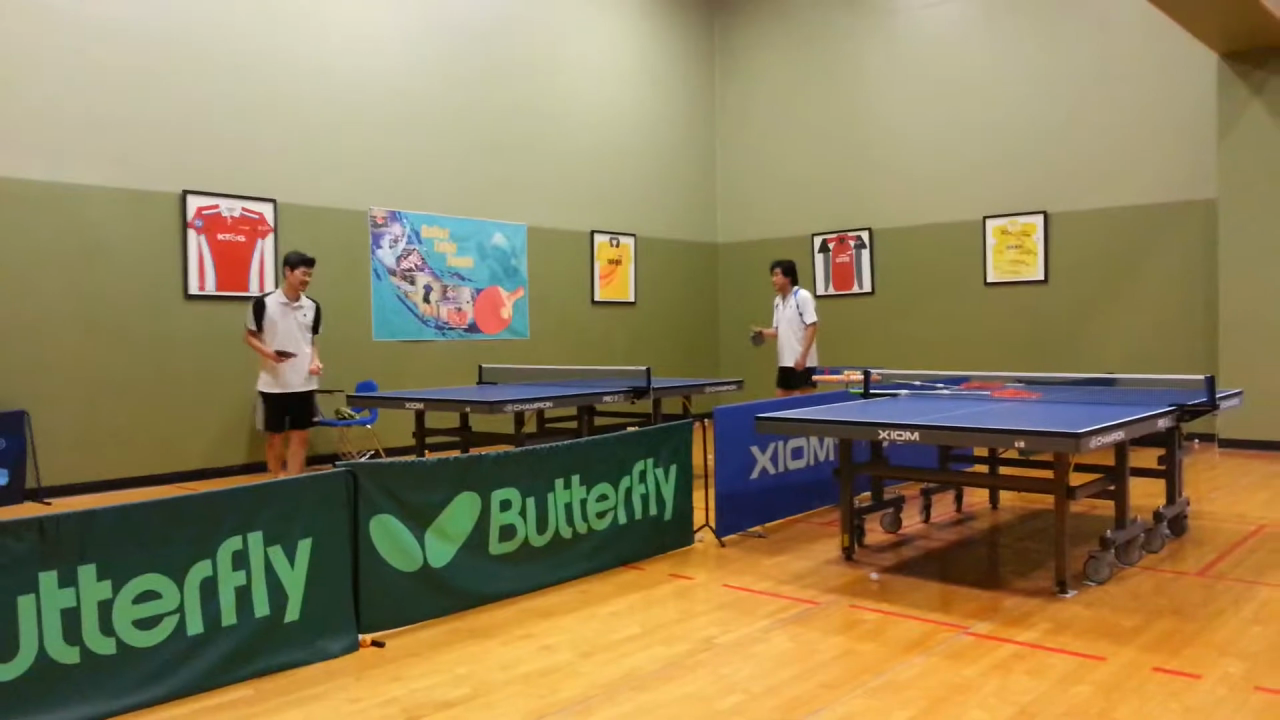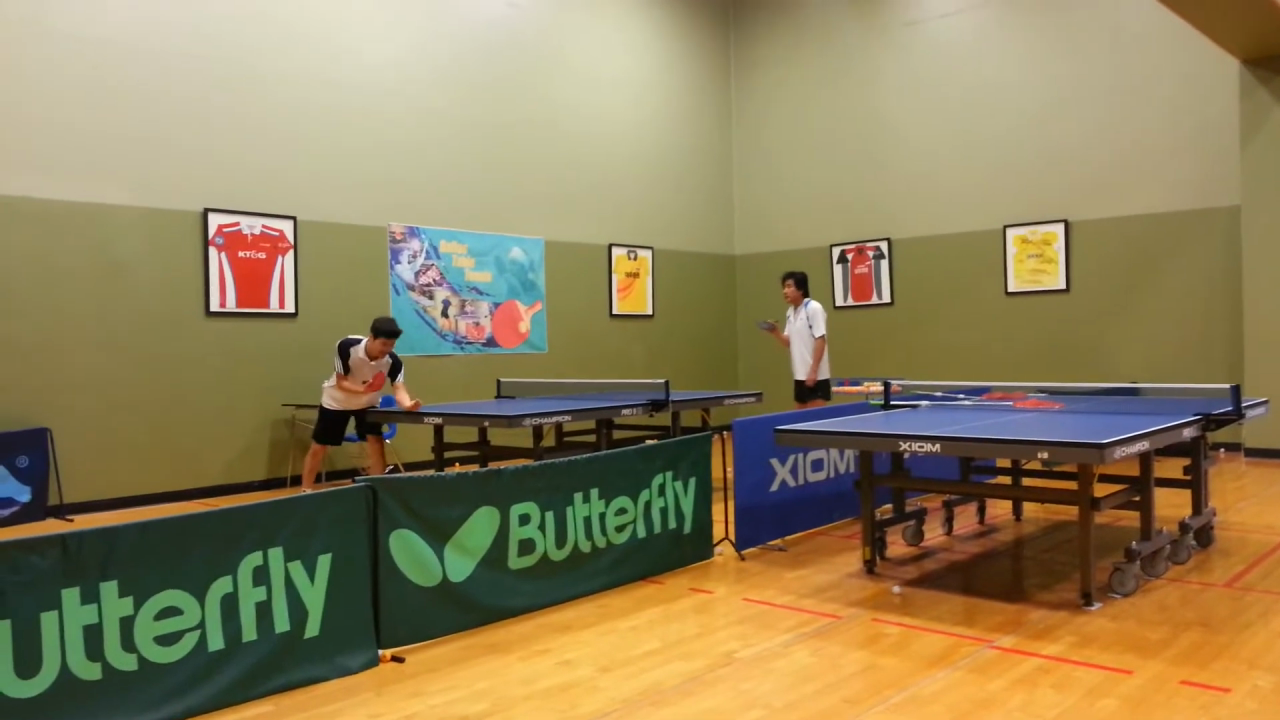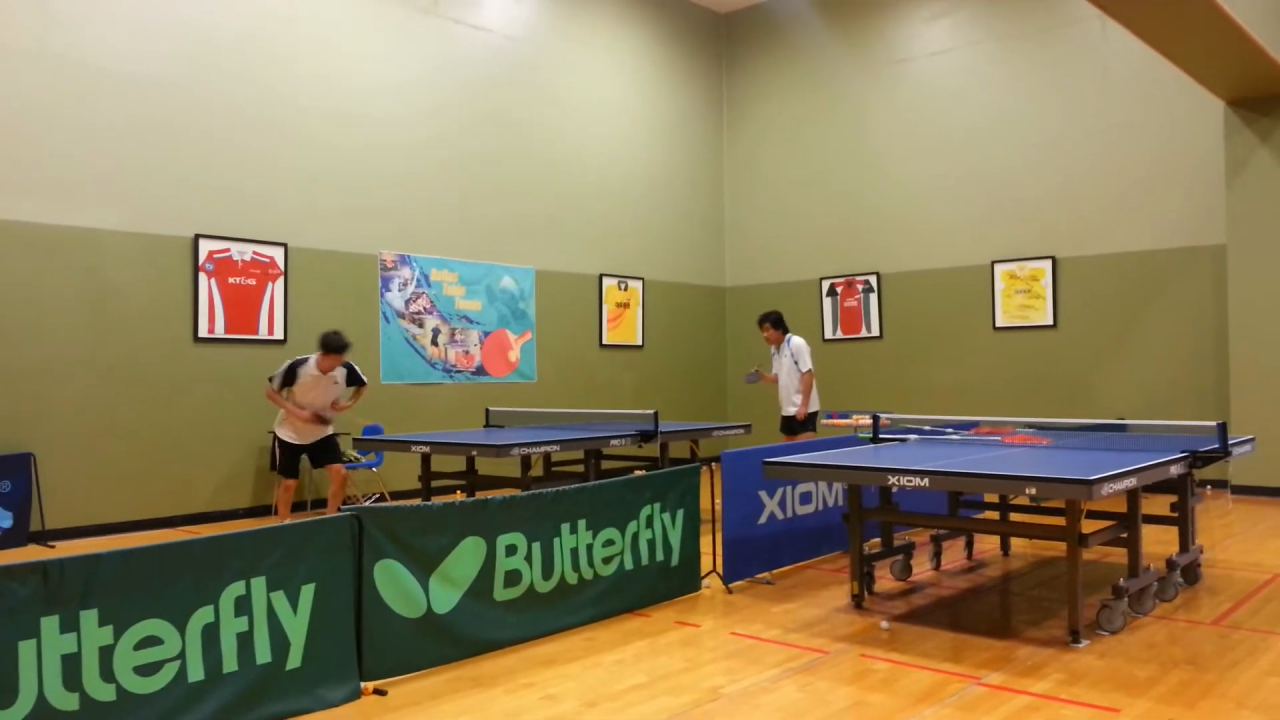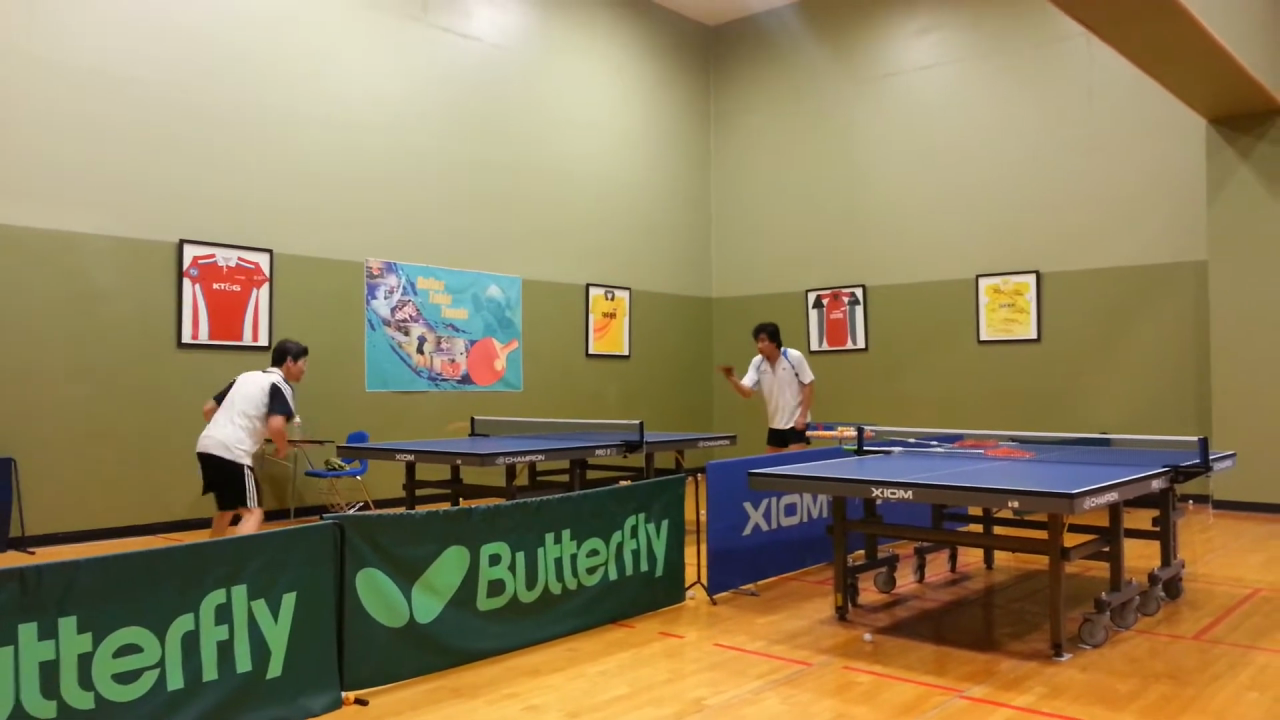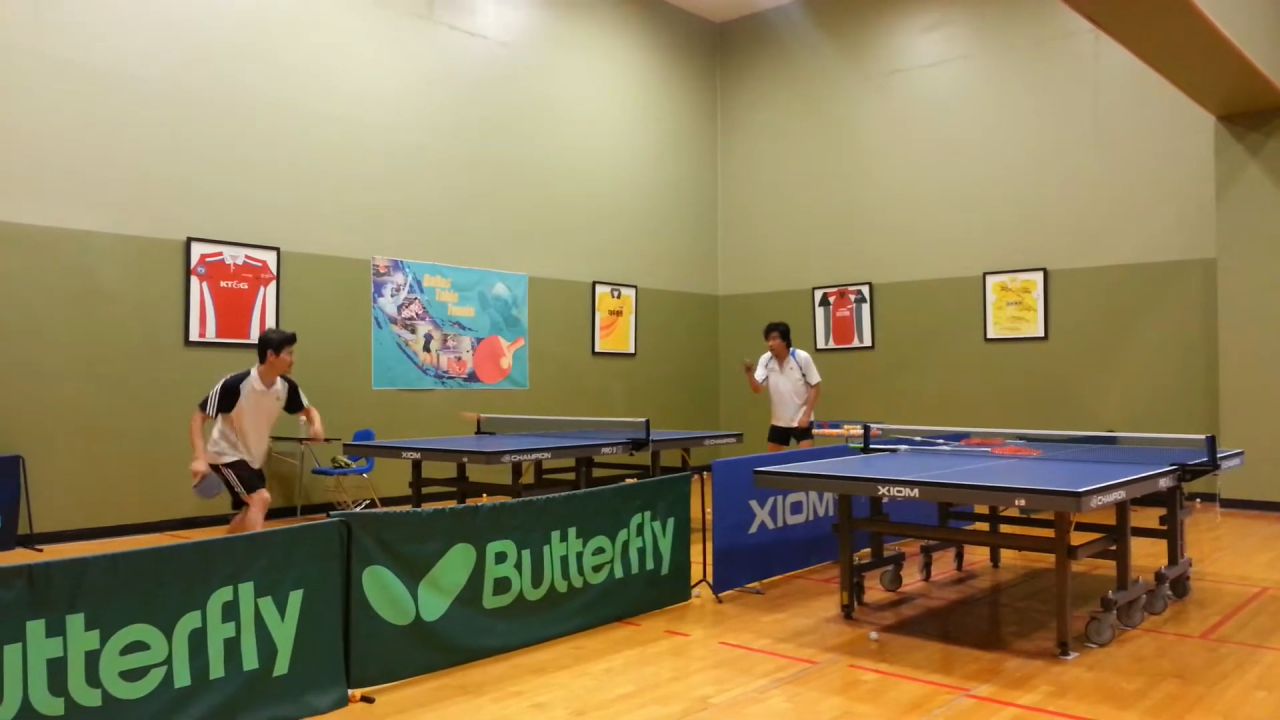
dt=1s
person 1, frame 1
left shoulder: (313, 307)
right shoulder: (263, 303)
right elbow: (250, 337)
left wrist: (316, 361)
right wrist: (268, 353)
left hip: (304, 383)
right hip: (273, 383)
left knee: (300, 436)
right knee: (275, 437)
person 1, frame 2
left shoulder: (393, 361)
right shoulder: (346, 347)
left elbow: (399, 389)
right elbow: (341, 382)
left wrist: (408, 405)
right wrist: (361, 390)
left hip: (367, 404)
right hip: (336, 401)
left knee: (376, 445)
right knee: (318, 448)
right ankle: (305, 492)
person 1, frame 3
left shoulder: (347, 370)
right shoulder: (296, 367)
left elbow: (362, 385)
right elbow: (271, 392)
left wrist: (348, 403)
right wrist: (296, 412)
left hip: (322, 433)
right hip: (290, 432)
left knee: (339, 474)
right knee: (289, 483)
right ankle: (283, 523)
person 1, frame 4
left shoulder: (245, 377)
right shoulder: (281, 387)
left elbow: (208, 410)
right elbow: (276, 427)
right wrist: (281, 447)
left hip: (207, 447)
right hip: (231, 453)
left knee: (229, 505)
right knee: (253, 512)
person 1, frame 5
left shoulder: (287, 386)
right shoulder: (235, 384)
left elbow: (309, 411)
right elbow: (198, 418)
left wrist: (316, 426)
right wrist: (200, 458)
left hip: (253, 459)
right hip: (226, 455)
left knee: (250, 512)
right knee: (260, 500)
